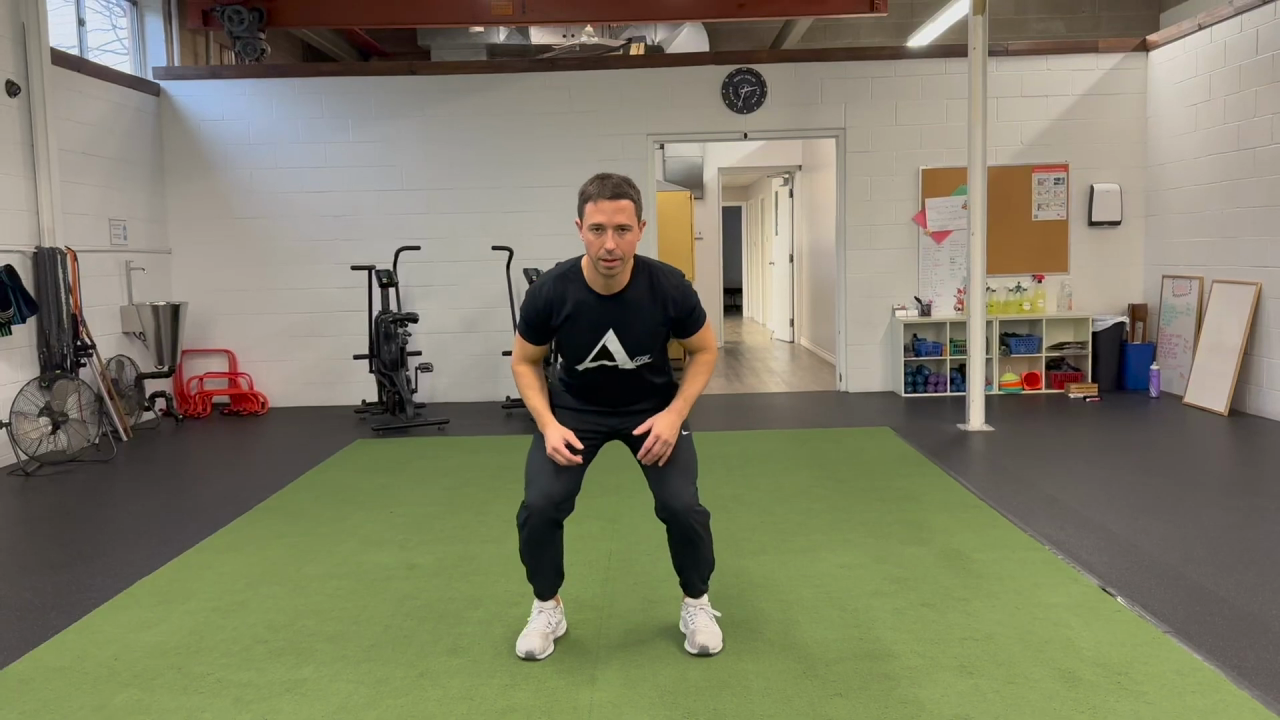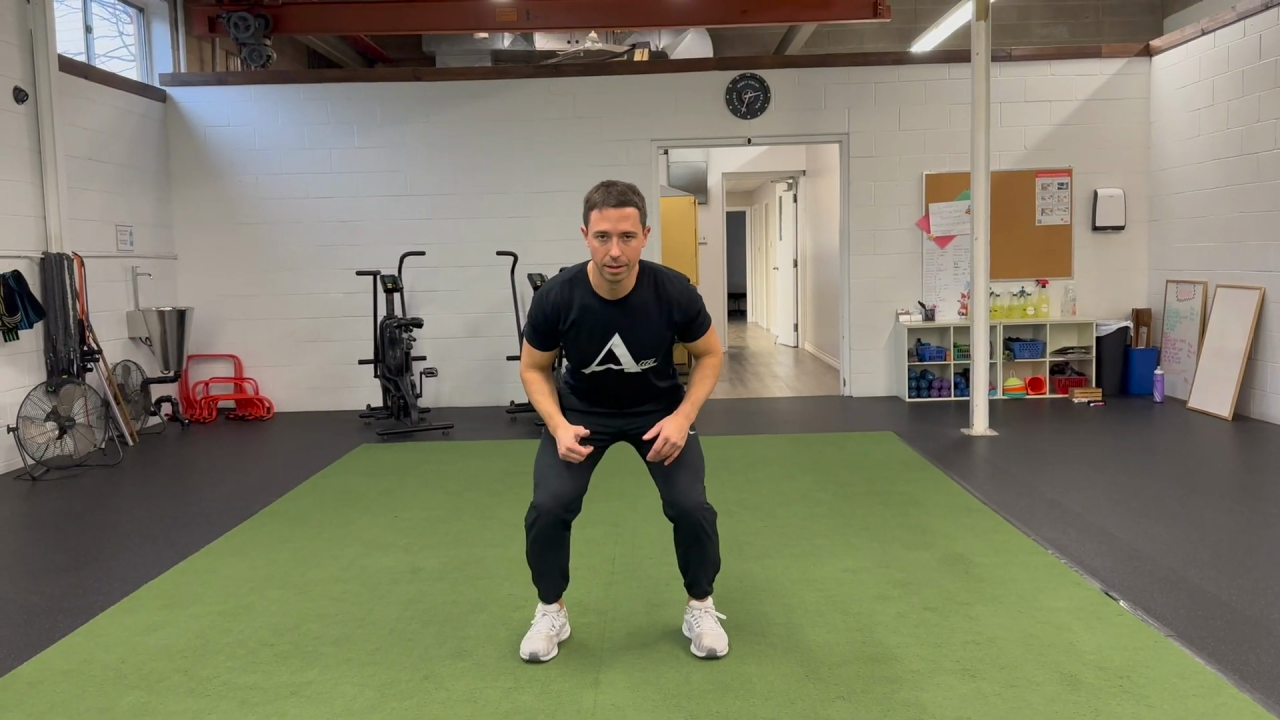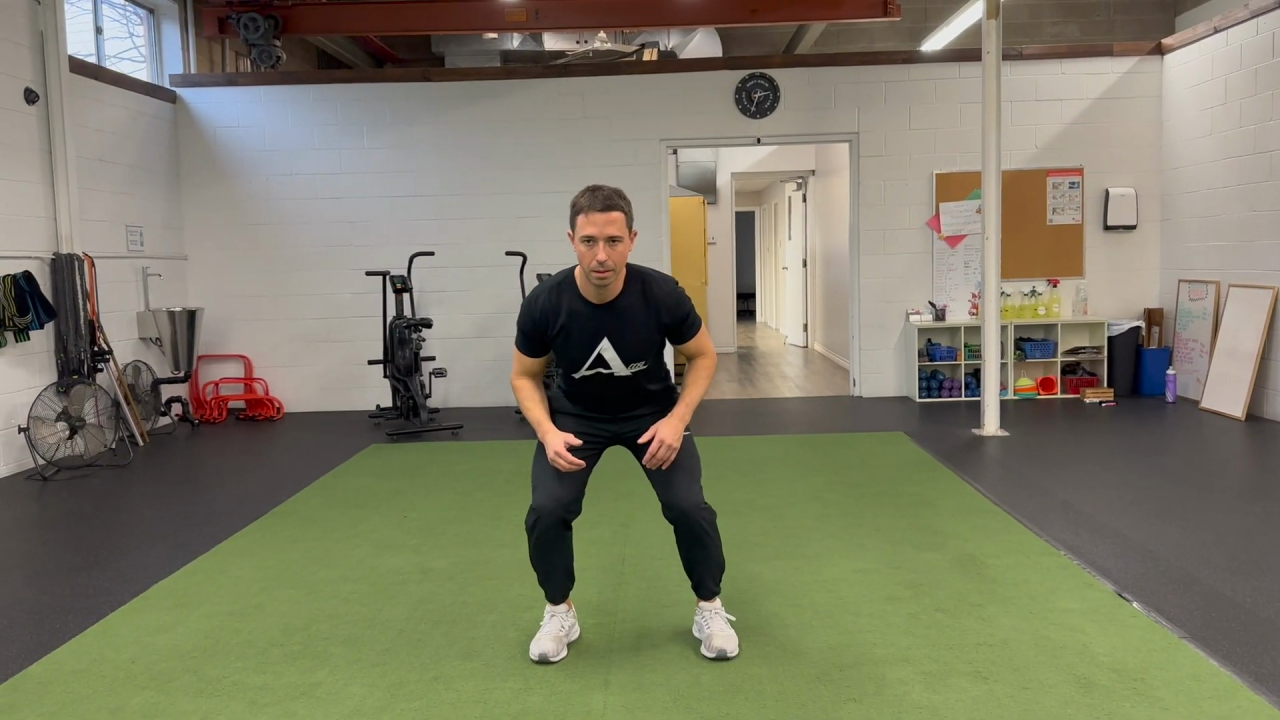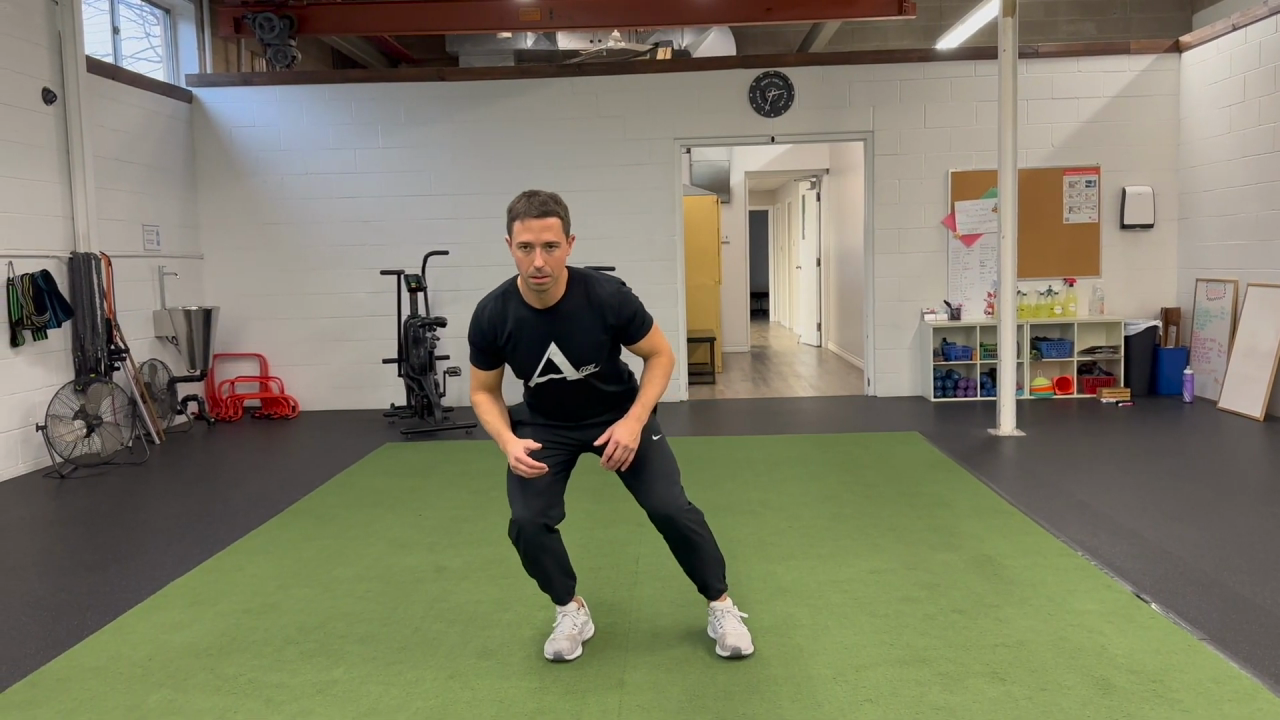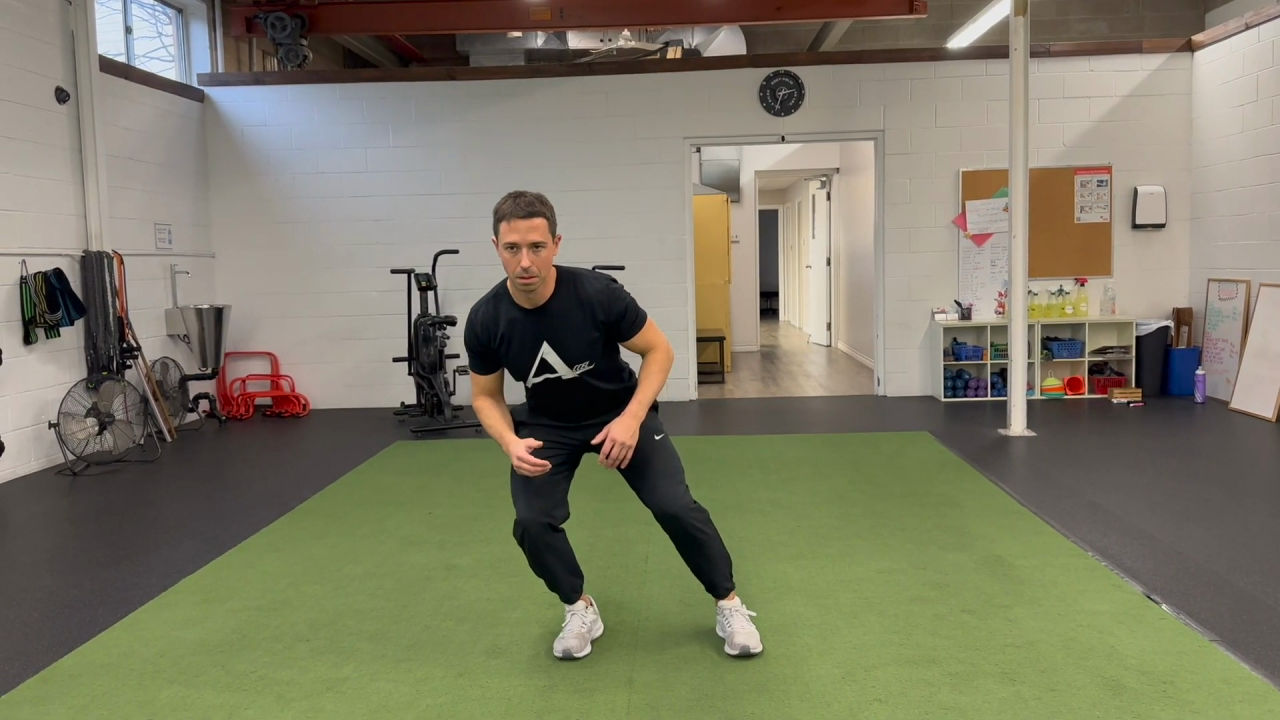
dt=1s
person 1, frame 1
left shoulder: (669, 288)
right shoulder: (550, 293)
left elbow: (704, 351)
right elbow: (525, 362)
left wrist: (675, 414)
right wrist: (547, 424)
left hip: (653, 409)
right hip: (574, 409)
left knee: (682, 507)
right knee: (539, 507)
left ankle: (696, 603)
right ankle: (547, 607)
person 1, frame 2
left shoulder: (674, 292)
right shoulder: (556, 298)
left elbow: (710, 355)
right elbow: (534, 369)
left wrist: (683, 417)
right wrist: (558, 426)
left hip: (658, 409)
right hip: (581, 410)
left knee: (691, 507)
right knee: (548, 508)
left ankle: (700, 607)
right ankle: (551, 610)
person 1, frame 3
left shoulder: (661, 295)
right shoulder: (544, 304)
left elbow: (702, 356)
right elbow: (525, 376)
left wrist: (677, 419)
right wrist: (548, 432)
left hip: (652, 411)
right hip: (575, 414)
left knee: (688, 507)
right knee: (547, 510)
left ankle: (710, 607)
right ankle: (560, 611)
person 1, frame 4
left shoulder: (606, 296)
right shoulder: (491, 316)
left elbow: (660, 355)
right elbow: (484, 391)
left wrist: (634, 421)
right wrist: (508, 441)
left hip: (618, 415)
right hip: (544, 424)
left knee: (670, 508)
right knee: (528, 522)
left ankle: (721, 605)
right ankle: (571, 610)
person 1, frame 5
left shoulder: (597, 294)
right shoulder: (485, 320)
left elbow: (658, 351)
right elbow: (486, 396)
left wrist: (632, 419)
right wrist: (510, 442)
left hip: (620, 413)
right hip: (547, 424)
left knee: (675, 507)
right knee: (532, 522)
left ankle: (729, 603)
right ankle: (580, 608)
